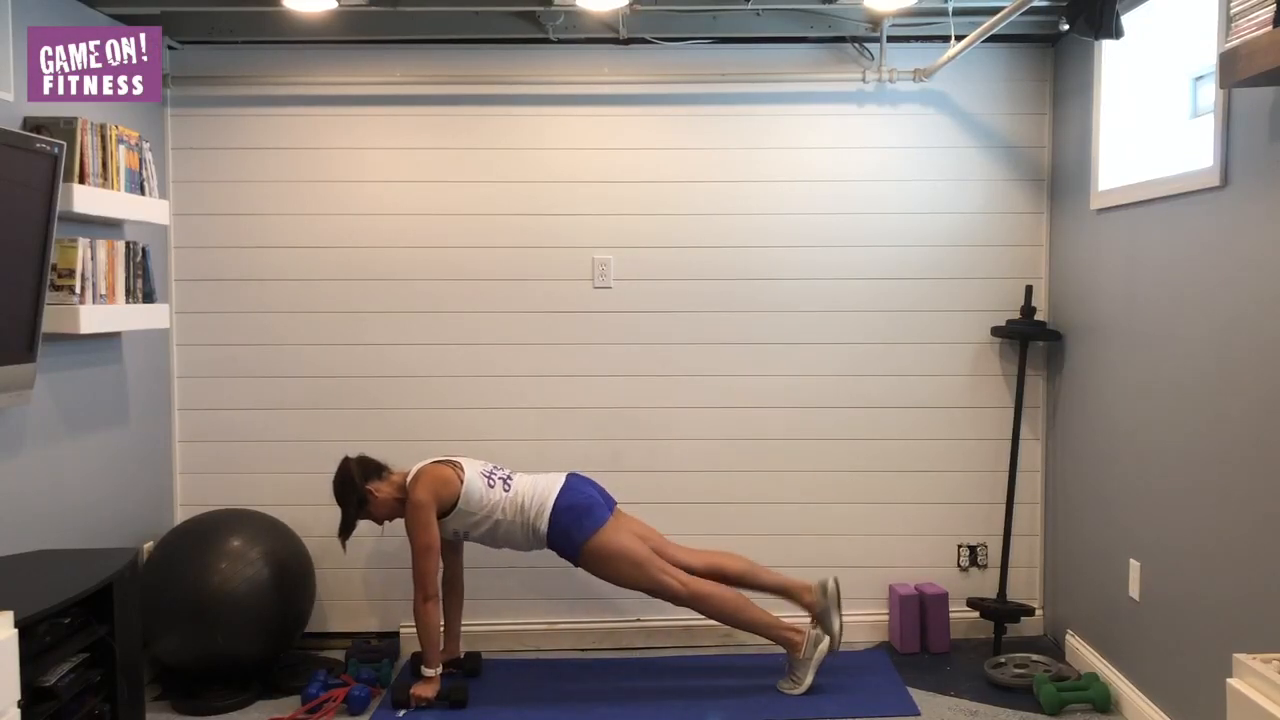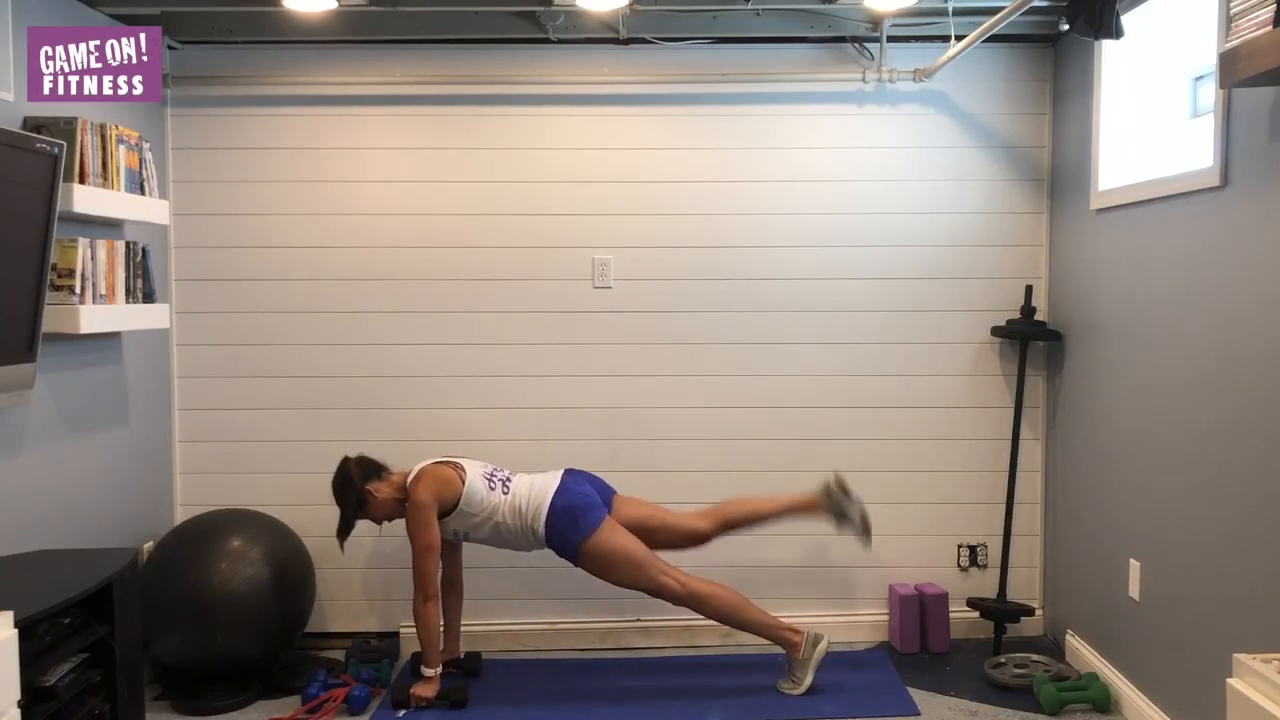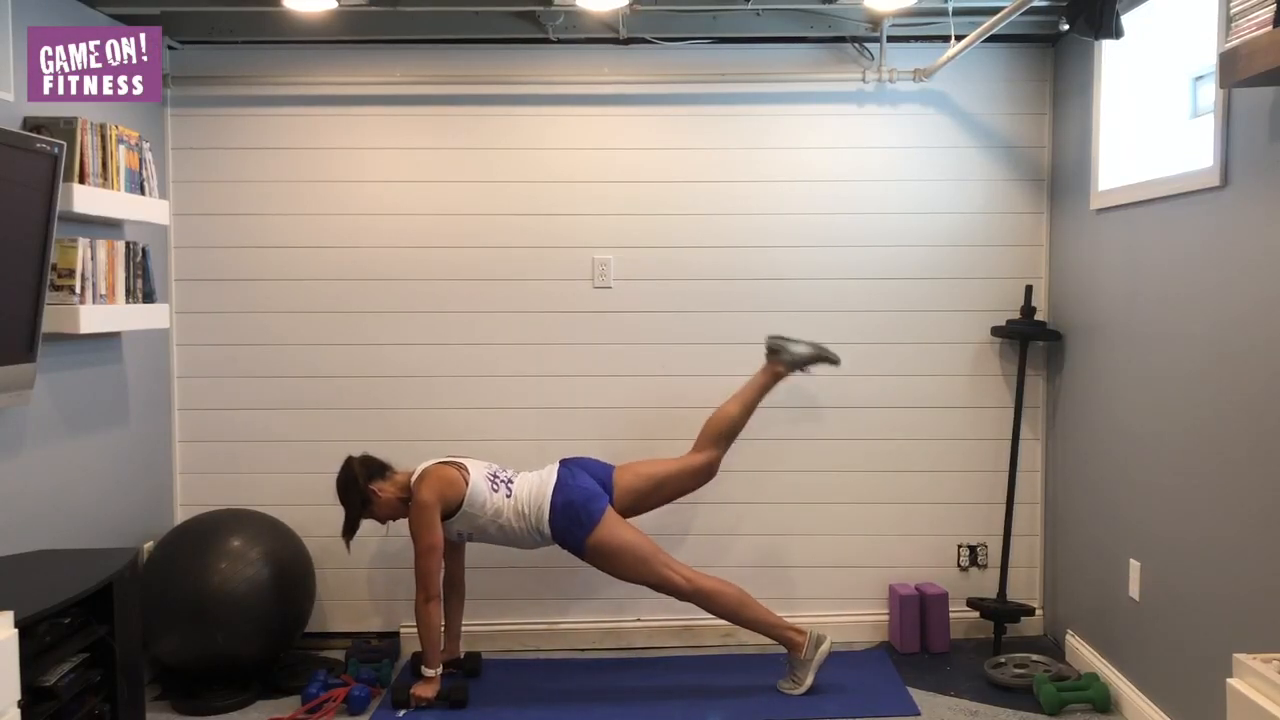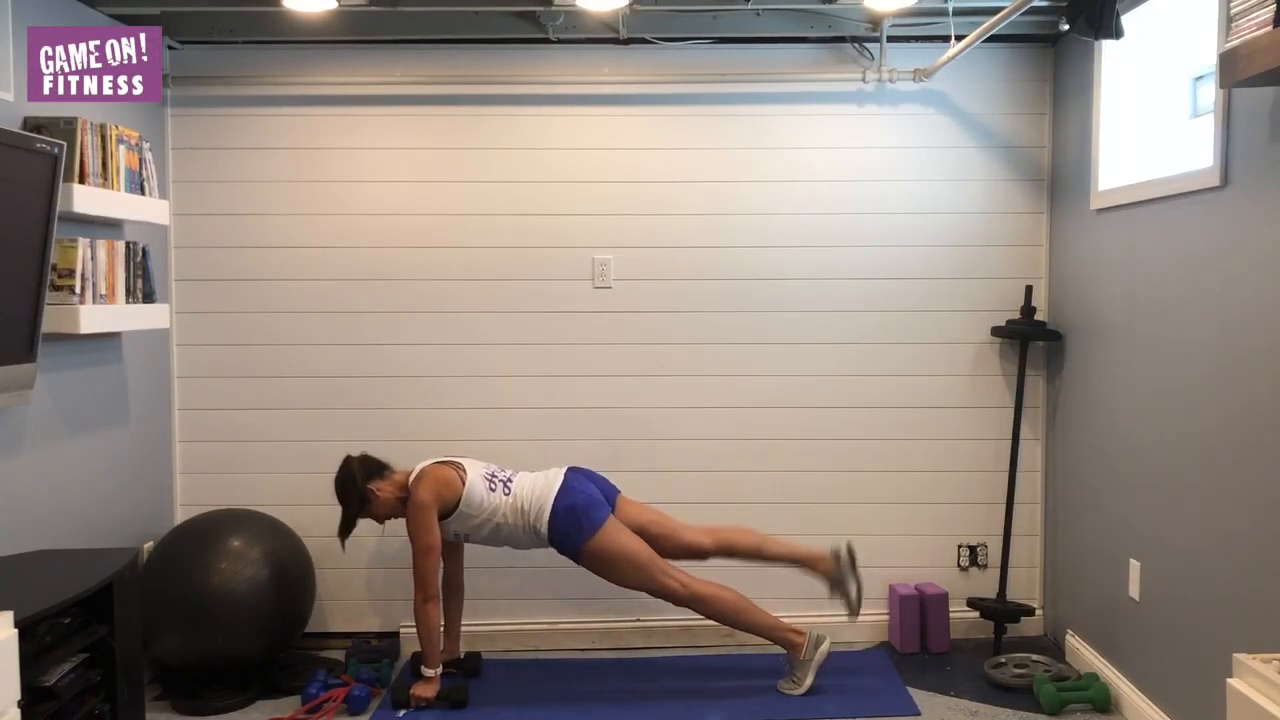
dt=0.4s
person 1, frame 1
left shoulder: (418, 495)
right shoulder: (435, 483)
left elbow: (427, 594)
right elbow: (452, 581)
left wrist: (430, 672)
right wrist: (451, 649)
left hip: (564, 514)
right hip: (569, 496)
left knee: (676, 584)
right knee: (688, 560)
left ankle: (797, 639)
right ankle: (809, 596)
person 1, frame 2
left shoulder: (420, 496)
right shoulder: (434, 482)
left elbow: (428, 598)
right elbow: (451, 585)
left wrist: (430, 672)
right wrist: (451, 652)
left hip: (561, 514)
right hip: (570, 491)
left knee: (675, 585)
right knee: (705, 527)
left ankle: (797, 642)
right ankle: (821, 501)
person 1, frame 3
left shoulder: (423, 496)
right shoulder: (440, 484)
left elbow: (428, 595)
right elbow: (452, 581)
left wrist: (431, 673)
right wrist: (452, 647)
left hip: (568, 505)
right hip: (571, 480)
left knee: (677, 580)
right knee: (702, 459)
left ankle: (798, 641)
right ankle: (776, 366)
person 1, frame 4
left shoulder: (420, 496)
right shoulder: (438, 481)
left elbow: (428, 595)
right elbow: (453, 579)
left wrist: (431, 674)
right wrist: (452, 649)
left hip: (565, 512)
right hip: (574, 490)
left knee: (675, 584)
right knee: (699, 541)
left ankle: (799, 641)
right ankle: (825, 562)
